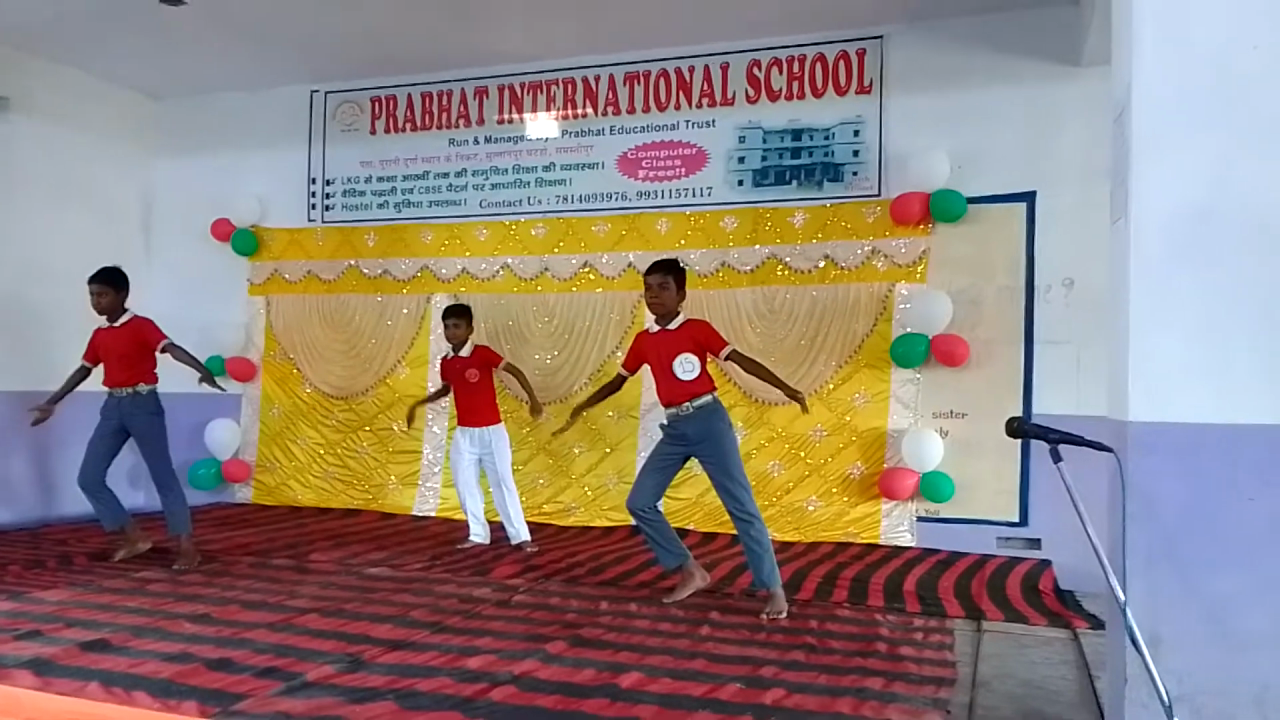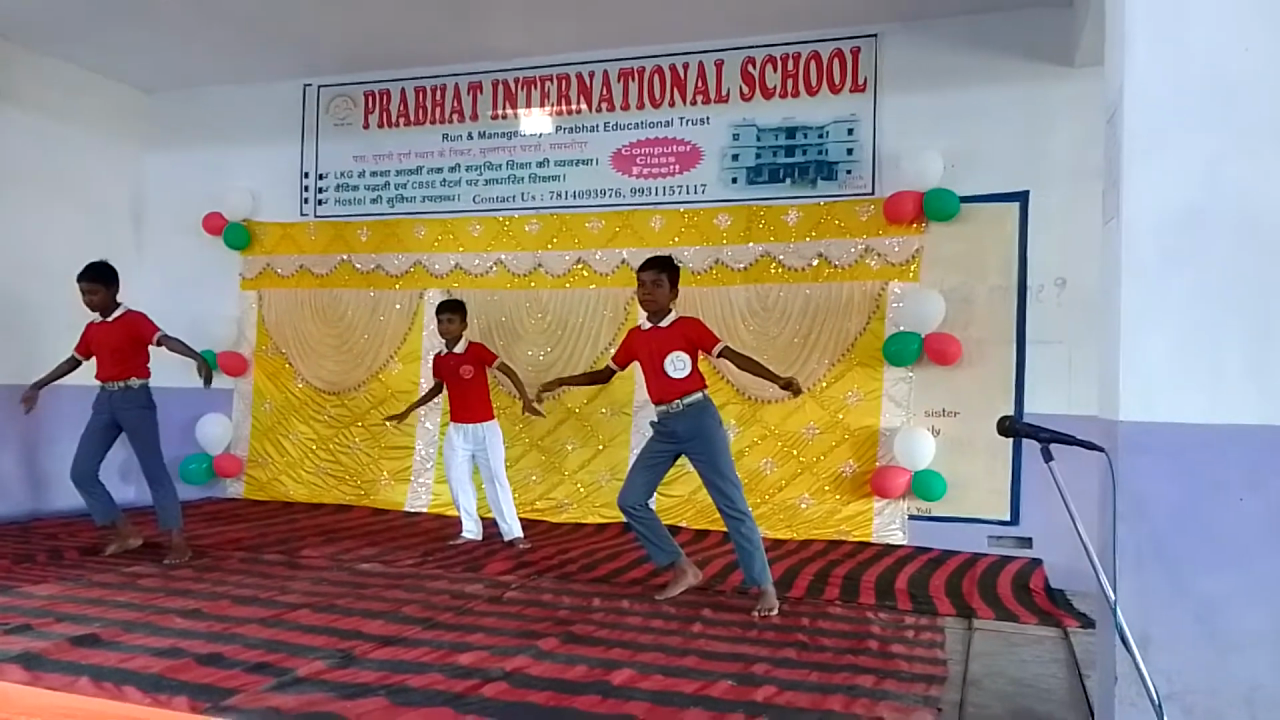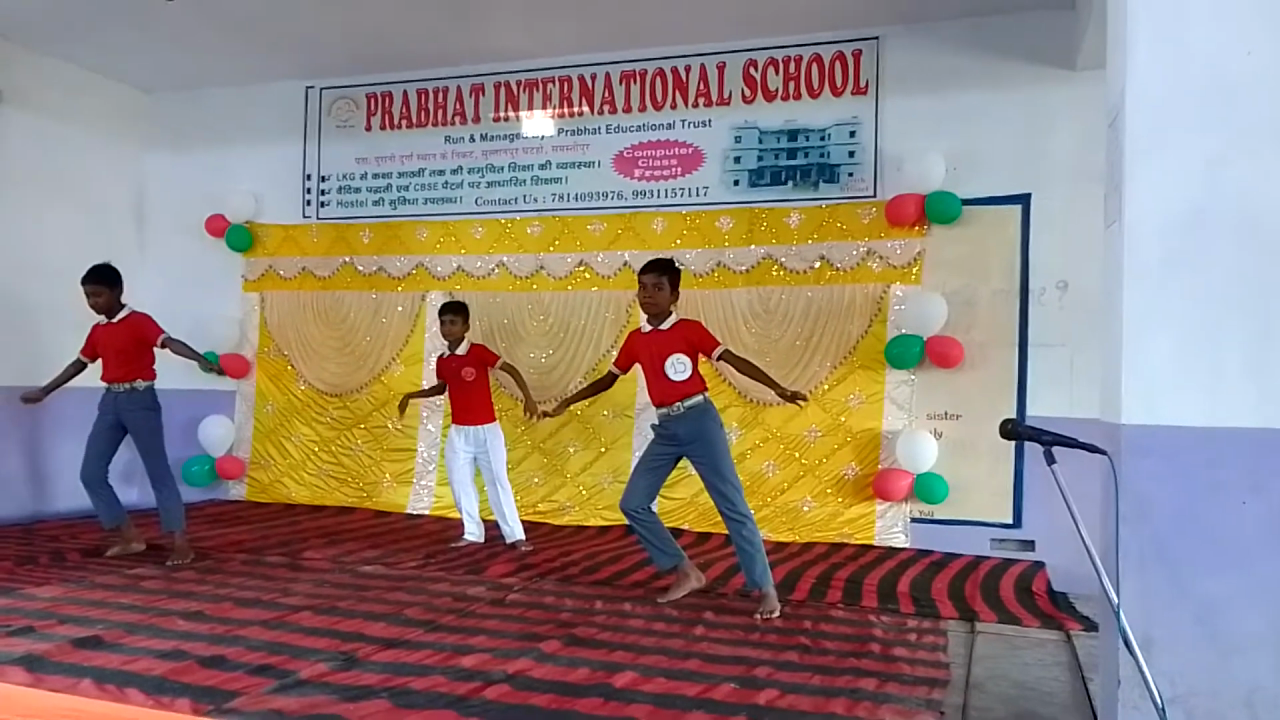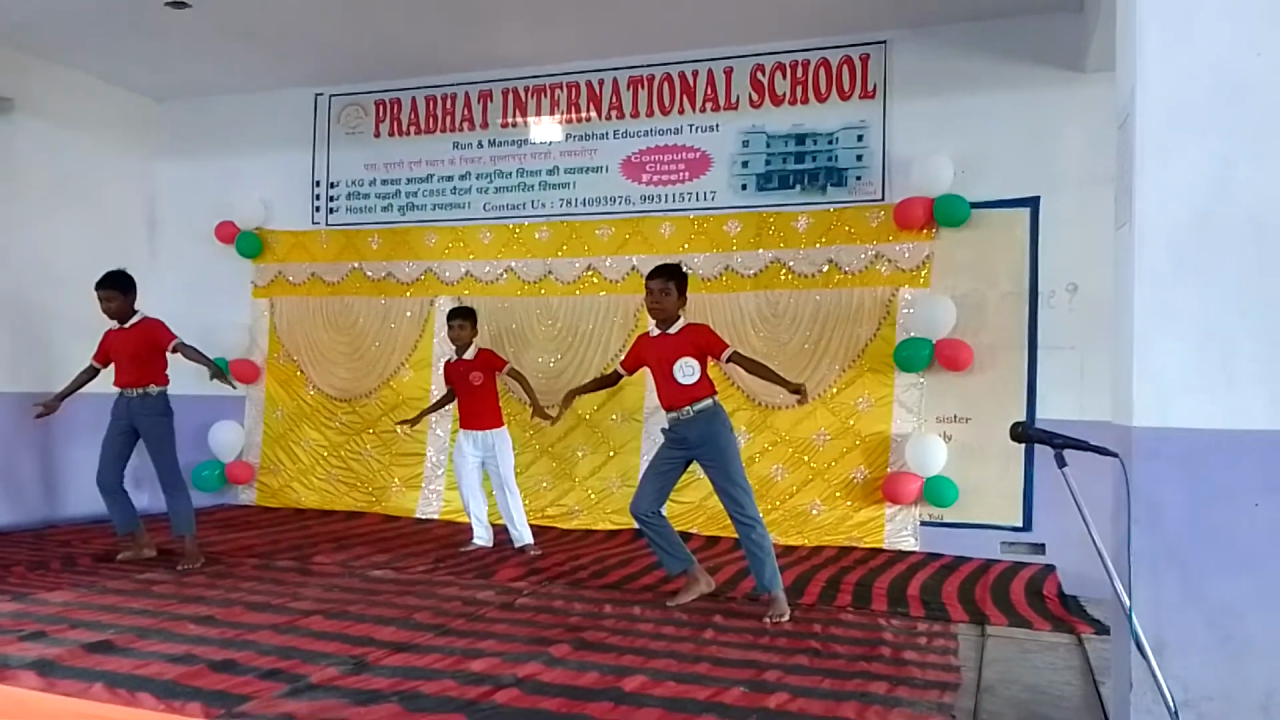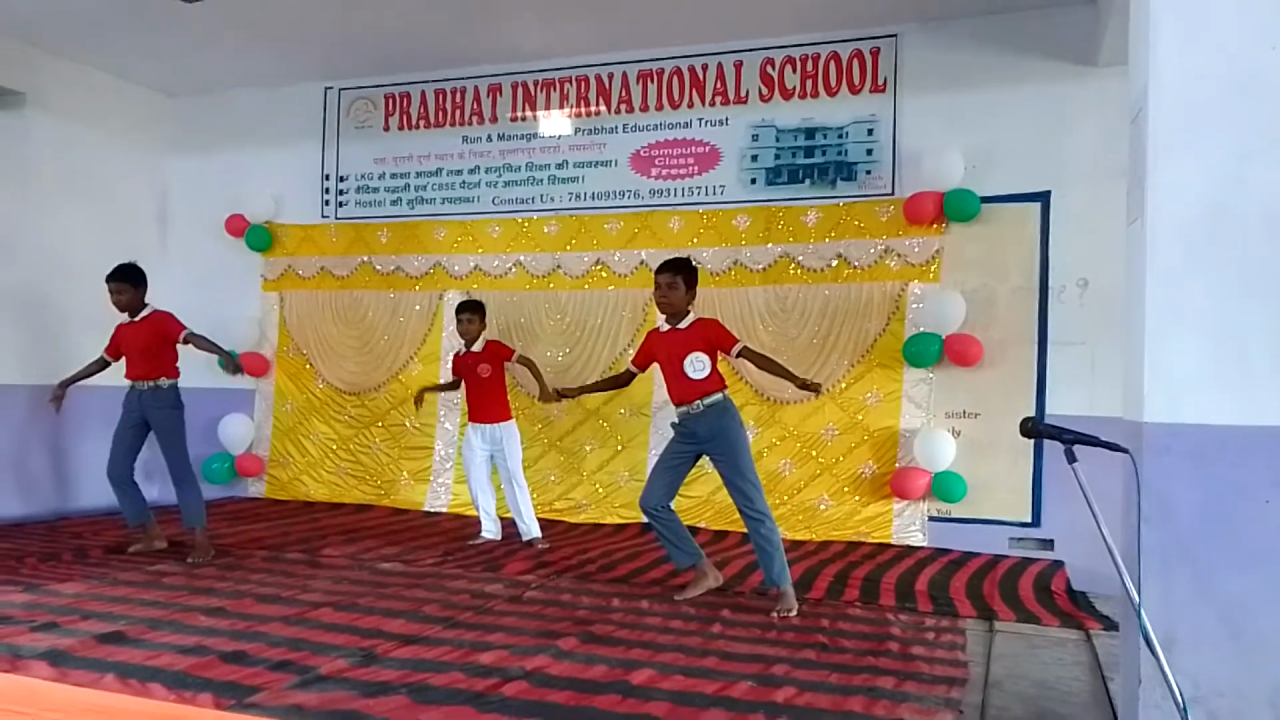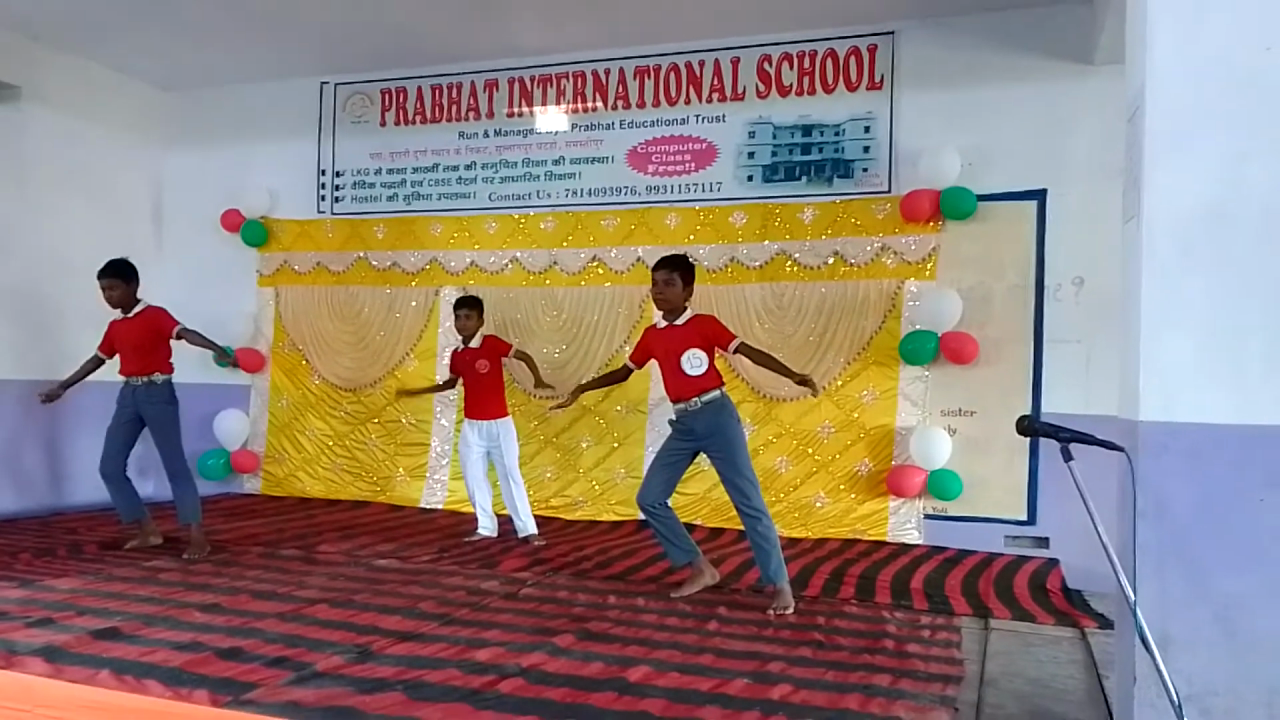
dt=0.3s
person 1, frame 1
left shoulder: (698, 329)
right shoulder: (643, 340)
left elbow: (741, 359)
right elbow: (617, 382)
left wrist: (785, 387)
right wrist: (580, 408)
left hip: (708, 421)
right hip: (674, 429)
left knee: (741, 506)
right knee: (639, 502)
left ankle: (774, 590)
right ankle: (691, 572)
person 1, frame 2
left shoulder: (690, 327)
right shoulder: (635, 337)
left elbow: (734, 357)
right elbow: (605, 374)
left wrist: (778, 380)
right wrist: (562, 382)
left hip: (699, 419)
right hip: (664, 426)
left knee: (732, 504)
right knee: (630, 500)
left ankle: (765, 587)
right ankle: (682, 569)
person 1, frame 3
left shoulder: (690, 330)
right shoulder: (635, 339)
left elbow: (733, 360)
right elbow: (609, 379)
left wrist: (778, 388)
right wrist: (568, 403)
left hip: (699, 421)
right hip: (665, 429)
left knee: (732, 506)
right knee: (633, 503)
left ankle: (766, 590)
right ankle: (686, 572)
person 1, frame 4
left shoulder: (698, 333)
right shoulder: (643, 343)
left elbow: (742, 361)
right elbow: (614, 377)
left wrist: (787, 384)
right wrist: (576, 392)
left hip: (709, 425)
right hip: (675, 433)
left knee: (743, 510)
right knee: (642, 507)
left ankle: (775, 593)
right ankle: (695, 577)
person 1, frame 5
left shoulder: (708, 328)
right shoulder: (654, 339)
left elbow: (753, 356)
right elbow: (625, 378)
left wrist: (797, 380)
right wrist: (579, 390)
left hip: (719, 419)
right hip: (685, 428)
left knee: (752, 505)
right knee: (652, 501)
left ankle: (784, 588)
right ankle: (704, 571)
person 1, frame 6
left shoulder: (706, 324)
right shoulder: (651, 335)
left elbow: (750, 352)
right elbow: (623, 372)
left wrist: (794, 376)
right wrist: (581, 389)
left hip: (717, 416)
right hip: (683, 424)
left knee: (748, 502)
right knee: (649, 498)
left ankle: (780, 586)
right ankle: (700, 569)
person 2, frame 1
left shoulder: (141, 326)
right shoulder: (98, 334)
left elbow: (171, 348)
right elbow: (83, 370)
left wrist: (202, 370)
right wrist: (52, 402)
left hip: (142, 404)
right hip: (113, 406)
left knee: (163, 475)
right knee: (89, 478)
left ankle: (187, 546)
right ankle: (134, 537)
person 2, frame 2
left shoulder: (135, 320)
right shoulder: (92, 329)
left elbow: (166, 341)
right elbow: (73, 361)
left wrist: (198, 358)
right wrist: (37, 387)
left hip: (134, 399)
right hip: (105, 401)
left knee: (154, 470)
right knee: (81, 472)
left ankle: (178, 541)
right ankle: (125, 533)
person 2, frame 3
left shoulder: (139, 322)
right shoulder: (97, 331)
left elbow: (169, 342)
right elbow: (79, 364)
left wrist: (201, 359)
right wrist: (44, 391)
left hip: (139, 400)
right hip: (110, 401)
left knee: (158, 472)
right knee: (91, 473)
left ankle: (181, 543)
right ankle: (129, 537)
person 2, frame 4
left shoulder: (152, 327)
right shoulder: (110, 336)
left elbow: (181, 347)
right elbow: (92, 370)
left wrist: (212, 366)
right wrist: (58, 399)
left hip: (152, 405)
right hip: (122, 407)
left knee: (169, 477)
right knee: (107, 479)
left ankle: (191, 547)
right ankle: (141, 542)
person 2, frame 5
left shoulder: (162, 320)
right shoulder: (121, 330)
left elbow: (193, 338)
right elbow: (102, 361)
left wrist: (224, 355)
right wrist: (65, 383)
left hip: (163, 397)
right hip: (134, 399)
left knee: (179, 469)
right knee: (117, 471)
left ankle: (202, 541)
right ankle: (152, 535)
person 2, frame 6
left shoulder: (155, 315)
right shoulder: (114, 327)
left elbow: (185, 333)
right elbow: (97, 360)
left wrist: (218, 350)
right wrist: (62, 387)
left hip: (157, 393)
right hip: (128, 395)
left knee: (175, 465)
right knee: (110, 467)
left ankle: (198, 537)
right ankle: (148, 531)
person 3, frame 1
left shoulder: (483, 353)
right shoulder: (446, 362)
left elbow: (516, 371)
left wrist: (532, 398)
right wrist: (417, 404)
left hip: (492, 431)
right hip: (464, 434)
left knee: (503, 483)
right knee: (465, 485)
left ankle: (521, 536)
right ankle: (478, 534)
person 3, frame 2
left shoulder: (477, 350)
right shoulder: (439, 359)
left elbow: (508, 370)
left wrist: (526, 399)
right wrist: (409, 409)
left hip: (485, 428)
right hip: (457, 430)
left knee: (496, 480)
right knee: (458, 482)
left ankle: (513, 533)
right ankle: (471, 530)
person 3, frame 3
left shoulder: (479, 352)
right shoulder: (442, 361)
left elbow: (512, 370)
left wrist: (528, 399)
right wrist: (411, 395)
left hip: (486, 430)
right hip: (459, 432)
left knee: (497, 482)
right knee: (460, 483)
left ankle: (515, 535)
right ankle: (472, 533)
person 3, frame 4
left shoulder: (486, 356)
right shoulder: (449, 366)
left elbow: (517, 375)
left wrist: (536, 404)
right wrist: (422, 414)
left hip: (494, 434)
right hip: (466, 437)
left knee: (506, 486)
right knee: (469, 488)
left ankle: (524, 539)
right ankle: (481, 537)
person 3, frame 5
left shoulder: (495, 348)
right shoulder: (458, 358)
left elbow: (528, 362)
left wrist: (543, 387)
right wrist: (426, 388)
left hip: (503, 427)
right hip: (475, 430)
left knee: (514, 479)
right knee: (477, 481)
left ankle: (532, 533)
right ankle: (490, 530)
person 3, frame 6
left shoulder: (492, 343)
right shoulder: (456, 355)
left elbow: (524, 356)
right elbow: (450, 383)
left wrist: (538, 379)
right wrist: (418, 392)
left hip: (499, 424)
right hip: (472, 426)
left knee: (510, 476)
right knee: (474, 478)
left ankle: (528, 530)
right ankle: (486, 527)
